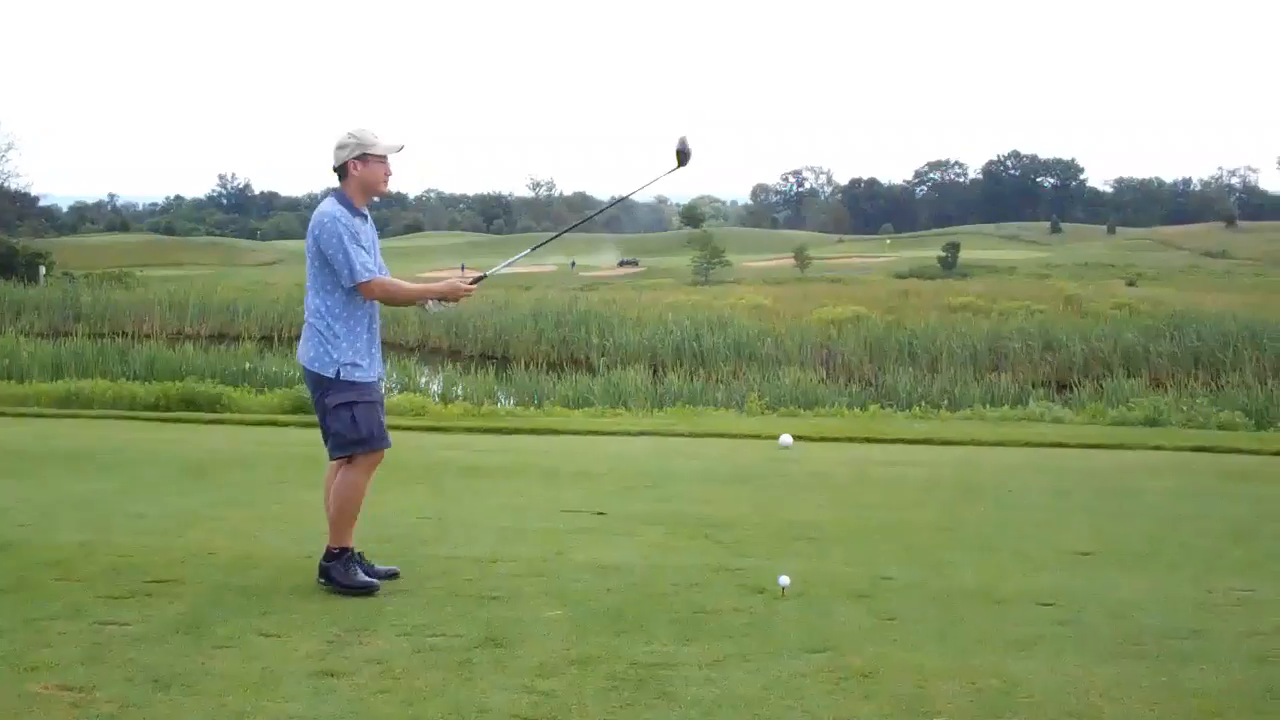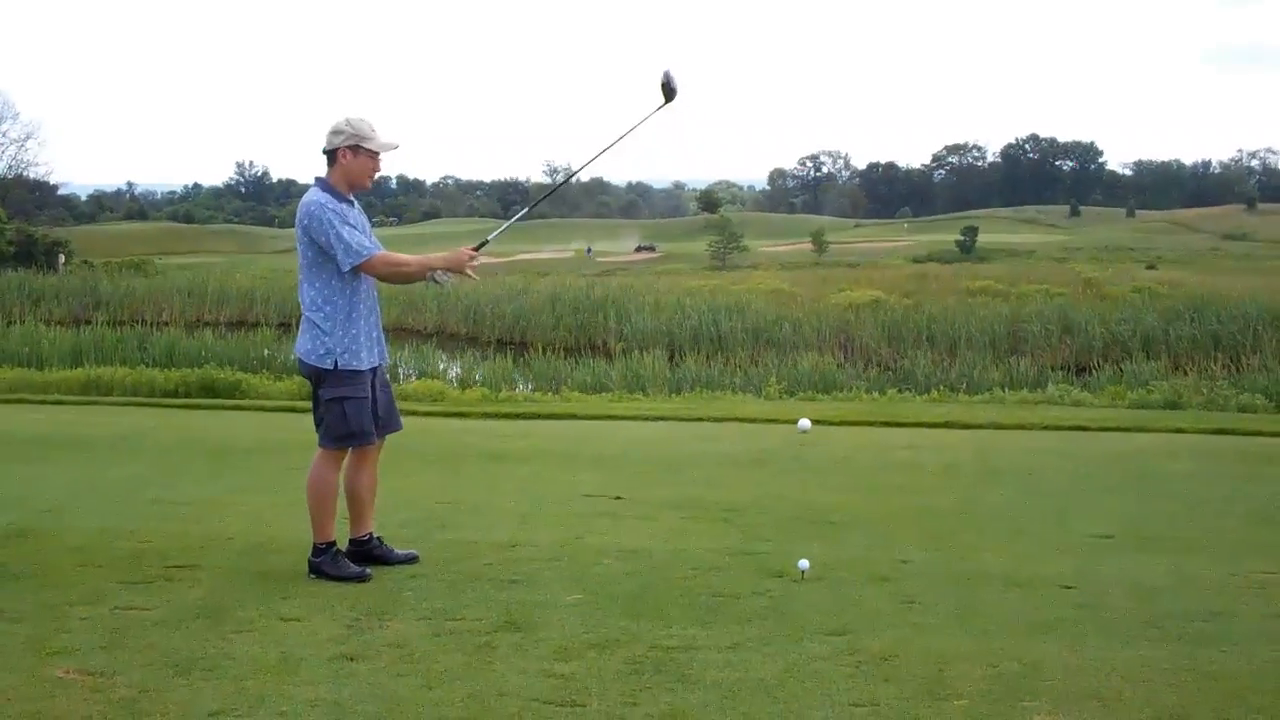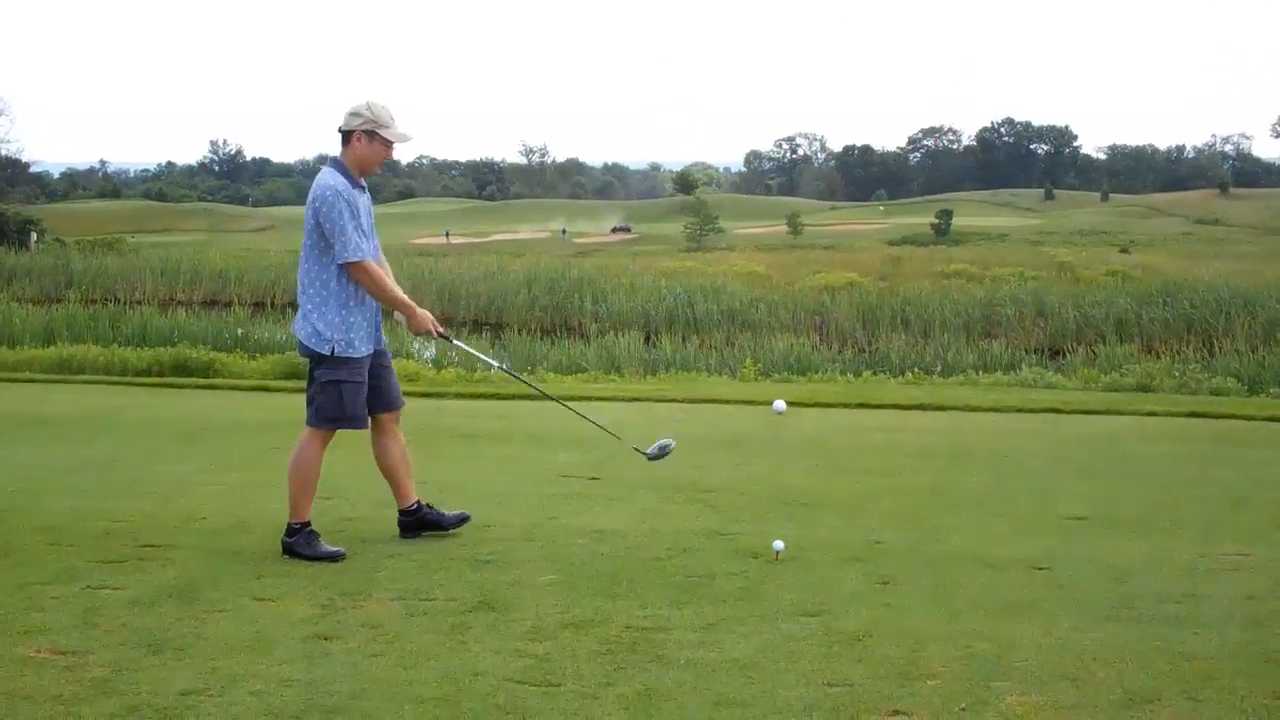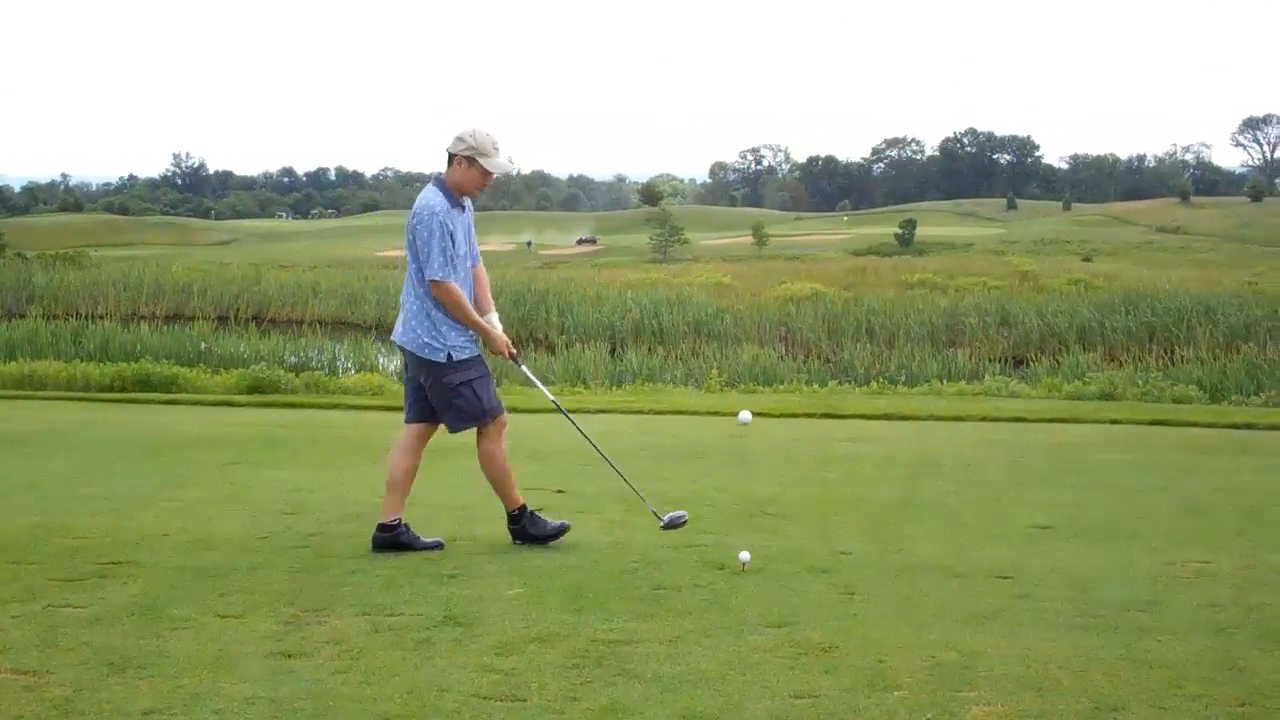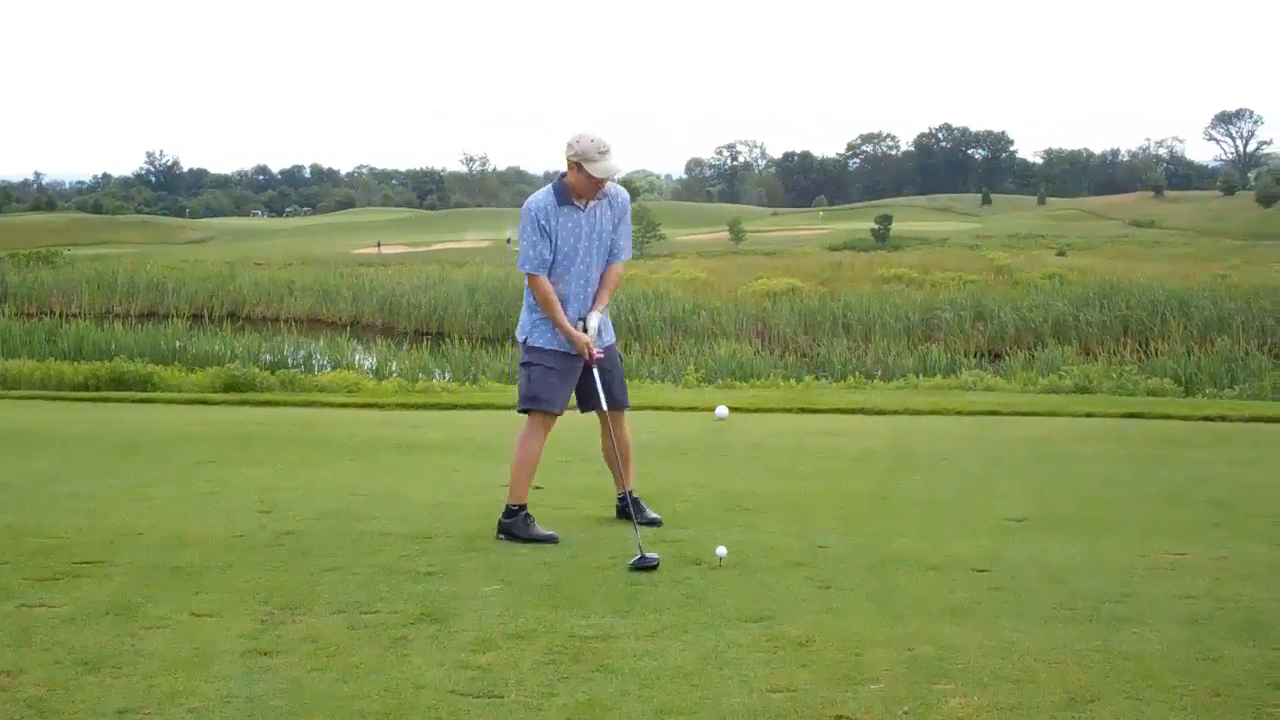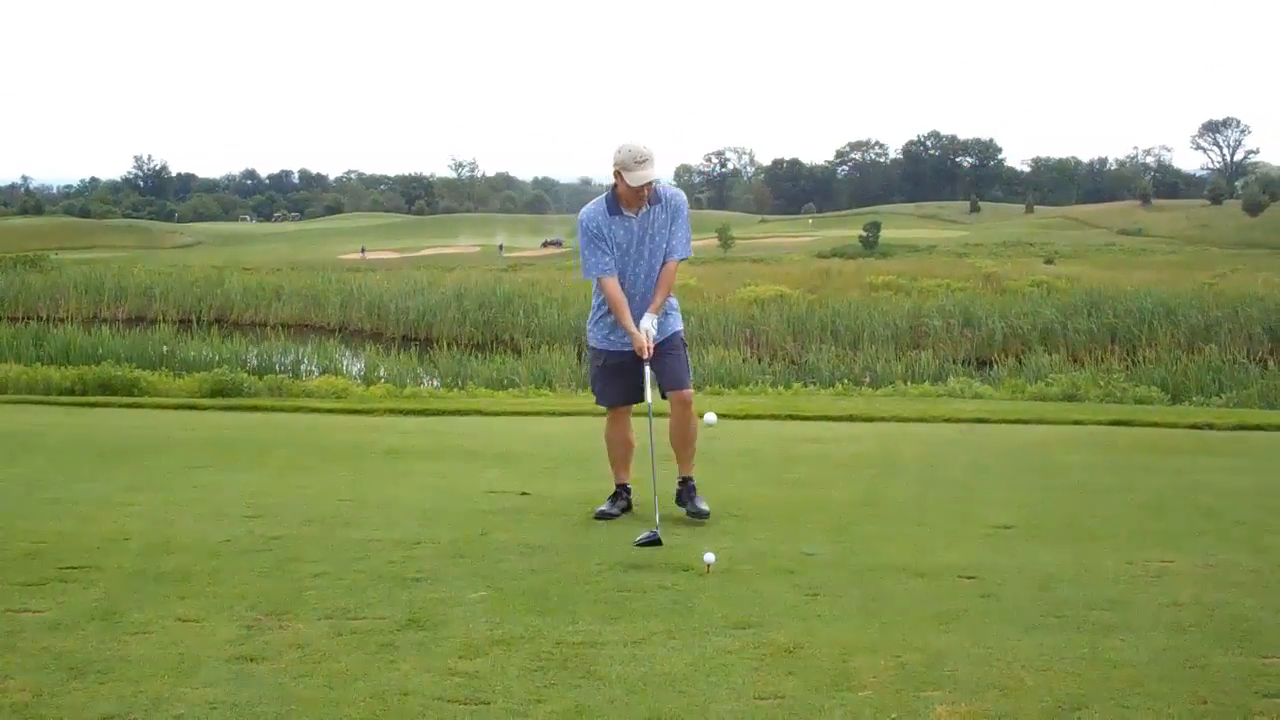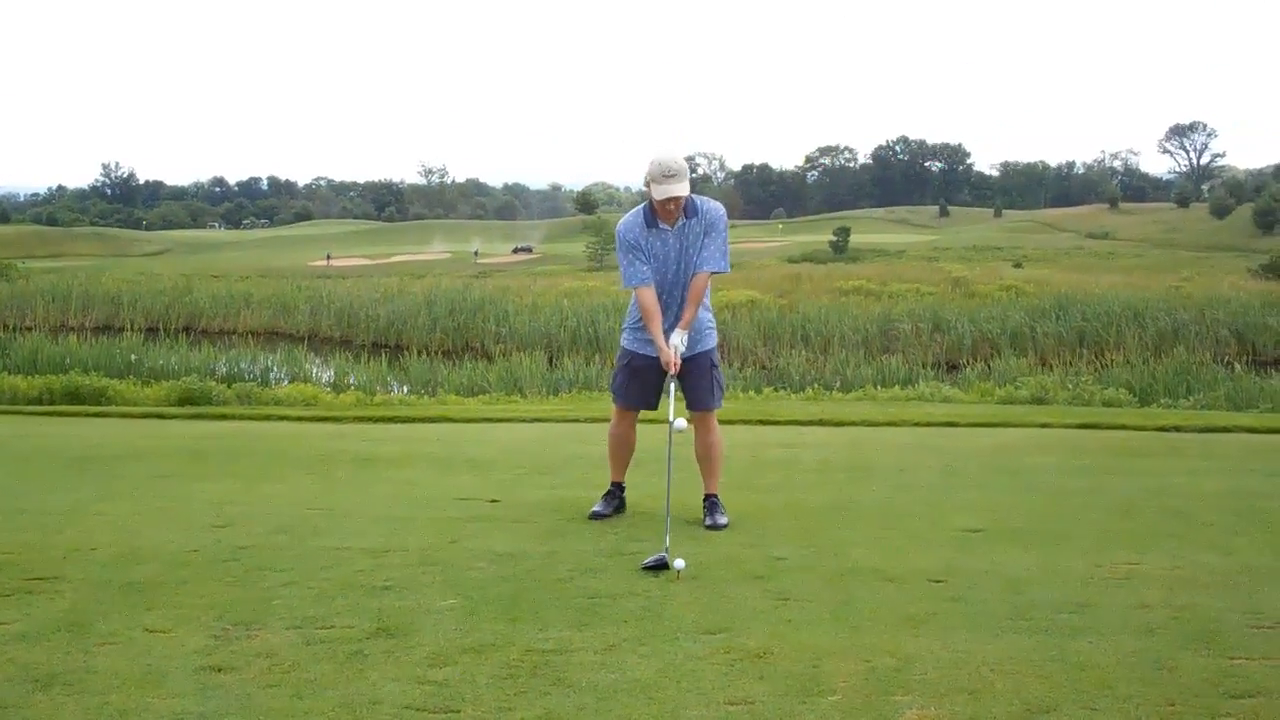
dt=0.7s
person 1, frame 1
left shoulder: (362, 219)
right shoulder: (332, 218)
left elbow: (381, 286)
right elbow: (371, 286)
left wrist: (431, 294)
right wrist: (437, 290)
left hip: (359, 359)
right hip: (337, 361)
left knee: (349, 457)
right knee: (364, 454)
left ankle: (341, 555)
right ankle: (337, 557)
person 1, frame 2
left shoulder: (350, 206)
right shoulder: (319, 207)
left elbow: (383, 268)
right elbow: (376, 264)
left wrist: (435, 270)
right wrist: (441, 260)
left hip: (366, 349)
right hip: (335, 352)
left knee: (370, 444)
right knee: (336, 448)
left ankle: (363, 540)
right ankle: (323, 551)
person 1, frame 3
left shoulder: (357, 188)
right shoulder: (332, 190)
right elbow: (358, 267)
left wrist: (405, 304)
right wrist: (409, 310)
left hip: (365, 332)
right hip: (335, 335)
left knee: (387, 418)
right knee: (321, 430)
left ankle: (412, 511)
right ankle: (297, 531)
person 1, frame 4
left shoulder: (462, 205)
right shoulder: (434, 210)
left elbow: (475, 266)
right elbow: (440, 286)
left wrist: (494, 319)
right wrist: (486, 331)
left hip: (425, 340)
right hip: (443, 343)
left knee: (418, 430)
right knee: (491, 425)
left ankle: (390, 527)
right ankle: (521, 519)
person 1, frame 5
left shoulder: (618, 200)
right shoulder: (538, 208)
left elbow: (616, 261)
right elbow: (537, 278)
left wrist: (596, 315)
right wrist: (569, 332)
left hip: (597, 332)
right hip: (548, 334)
left knee: (614, 414)
right knee: (540, 418)
left ankle: (626, 499)
right ankle: (513, 514)
person 1, frame 6
left shoulder: (674, 201)
right shoulder: (591, 218)
left elbow: (672, 263)
right elbow: (606, 281)
left wrist: (651, 316)
right wrist: (631, 332)
left hip: (664, 322)
right hip: (611, 330)
left knee: (683, 398)
right knee: (617, 411)
left ankle: (687, 485)
right ankle: (621, 491)
person 1, frame 7
left shoulder: (712, 215)
right shoulder: (629, 228)
left elbow: (702, 277)
right elbow: (644, 290)
left wrist: (680, 331)
right wrist: (661, 344)
left hip: (696, 336)
right hip: (642, 337)
left knee: (704, 416)
right knee: (623, 414)
left ankle: (712, 500)
right ankle: (616, 491)
